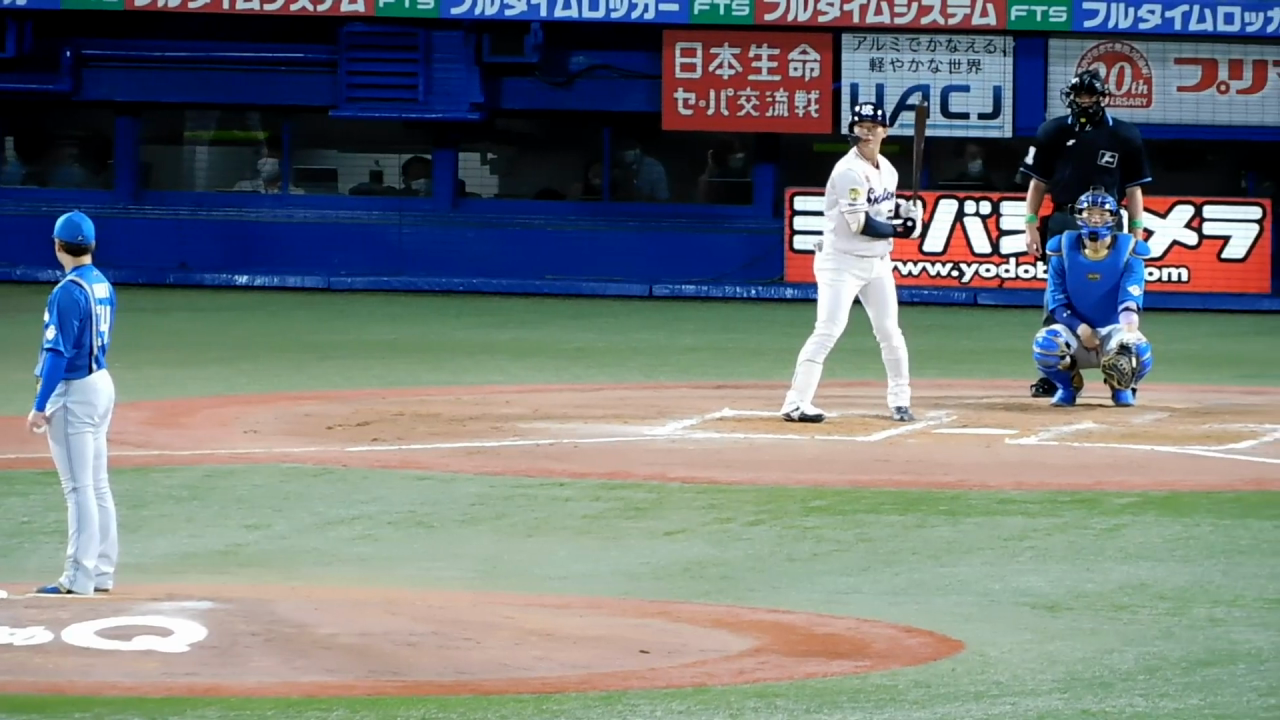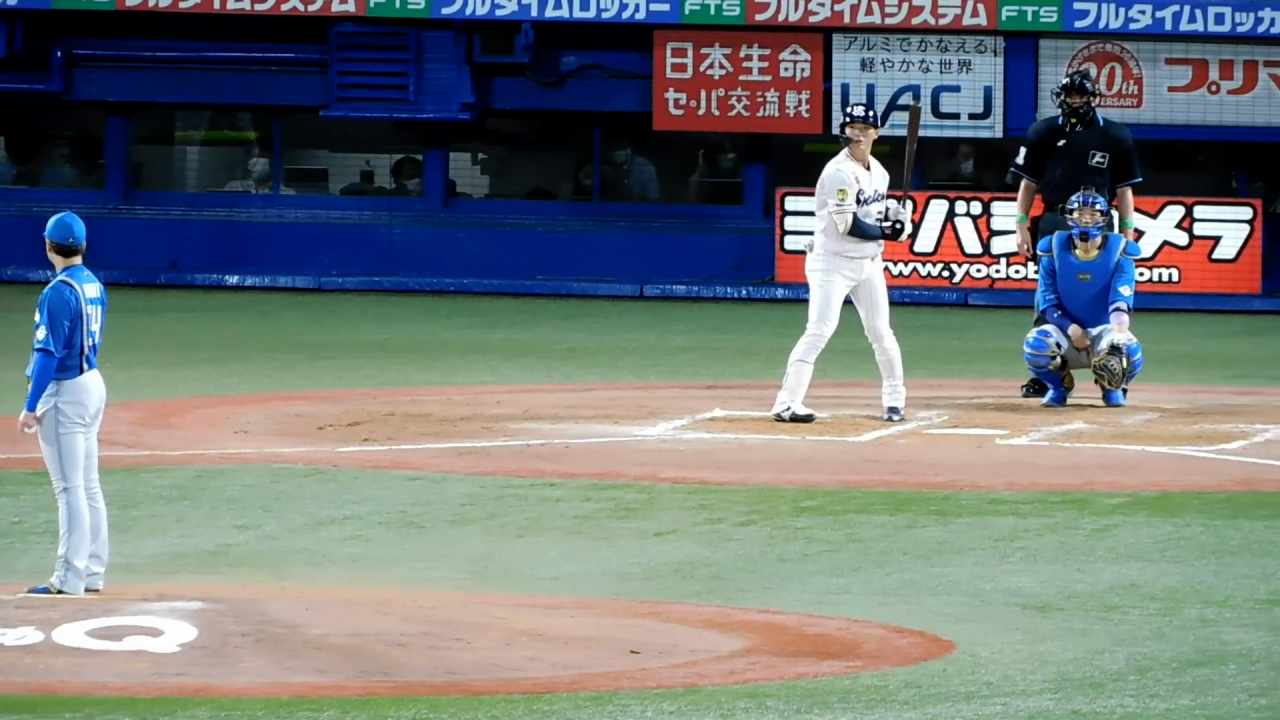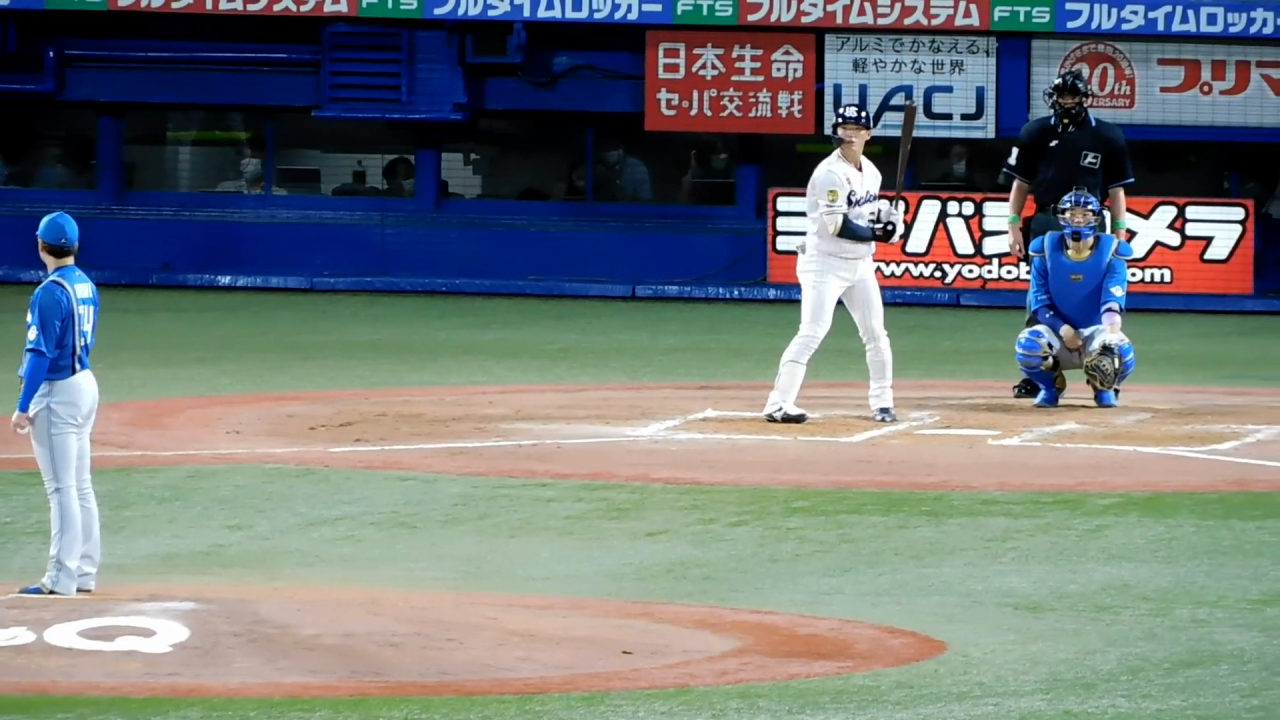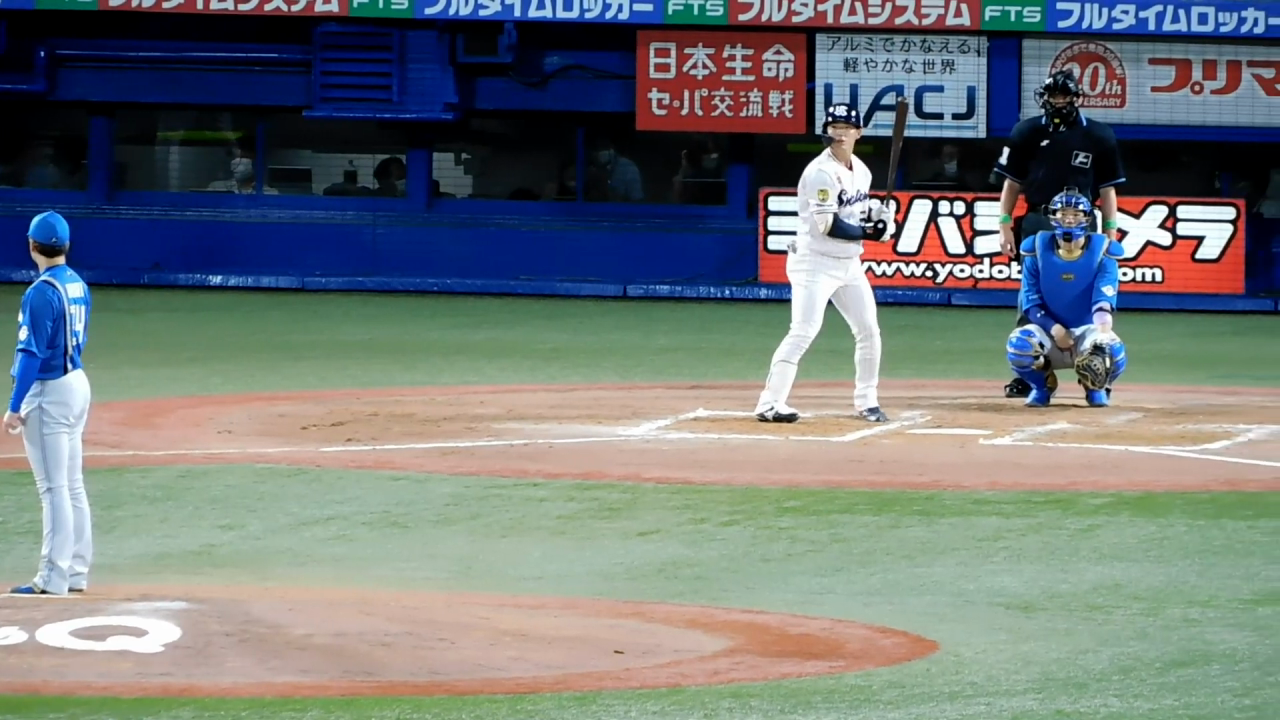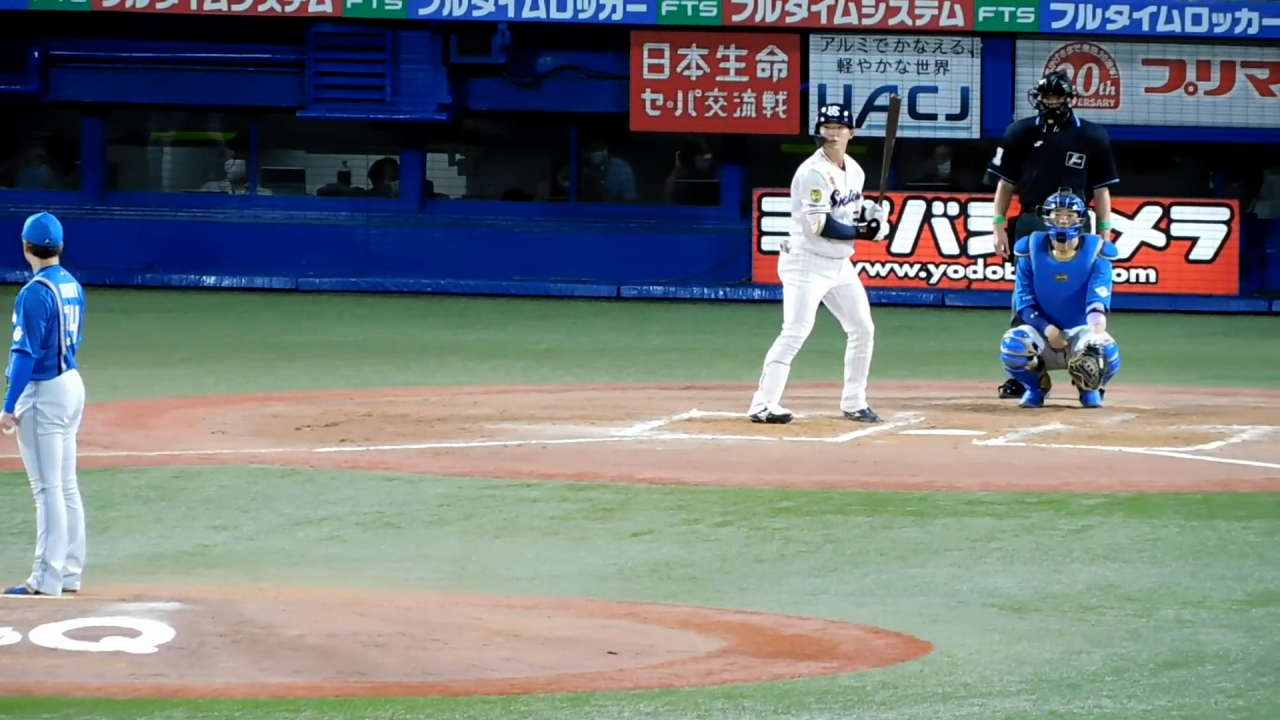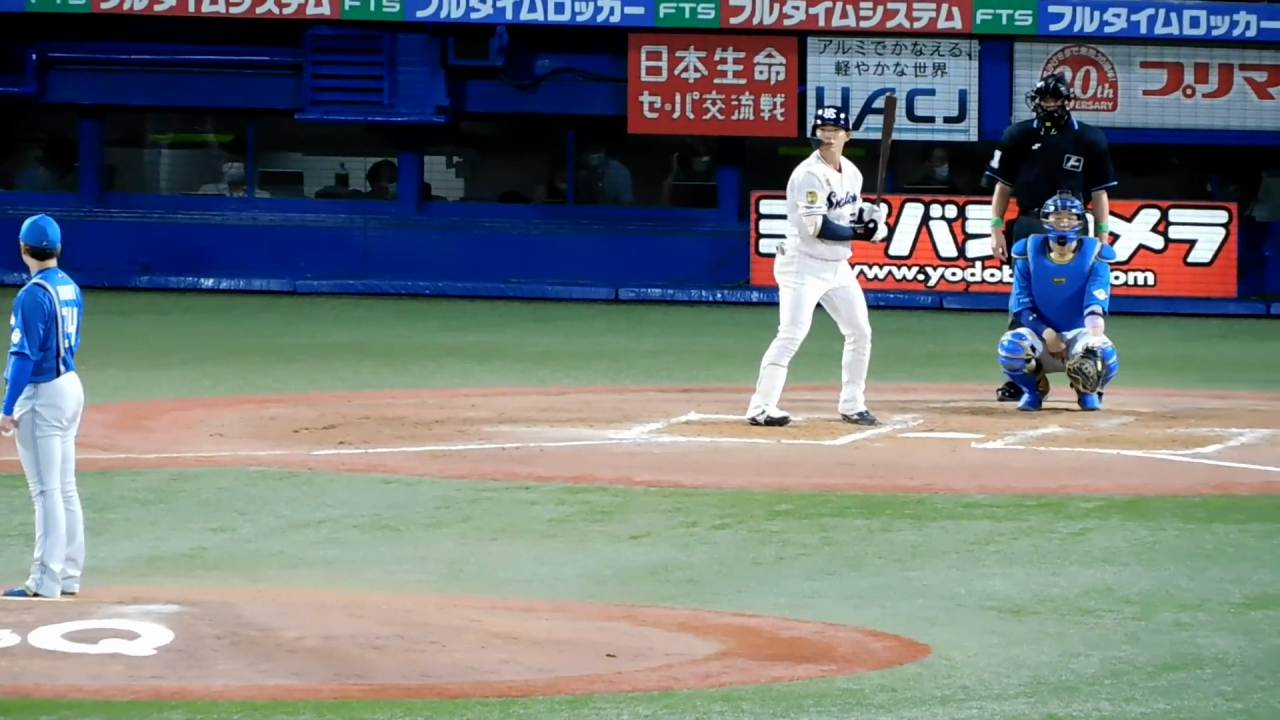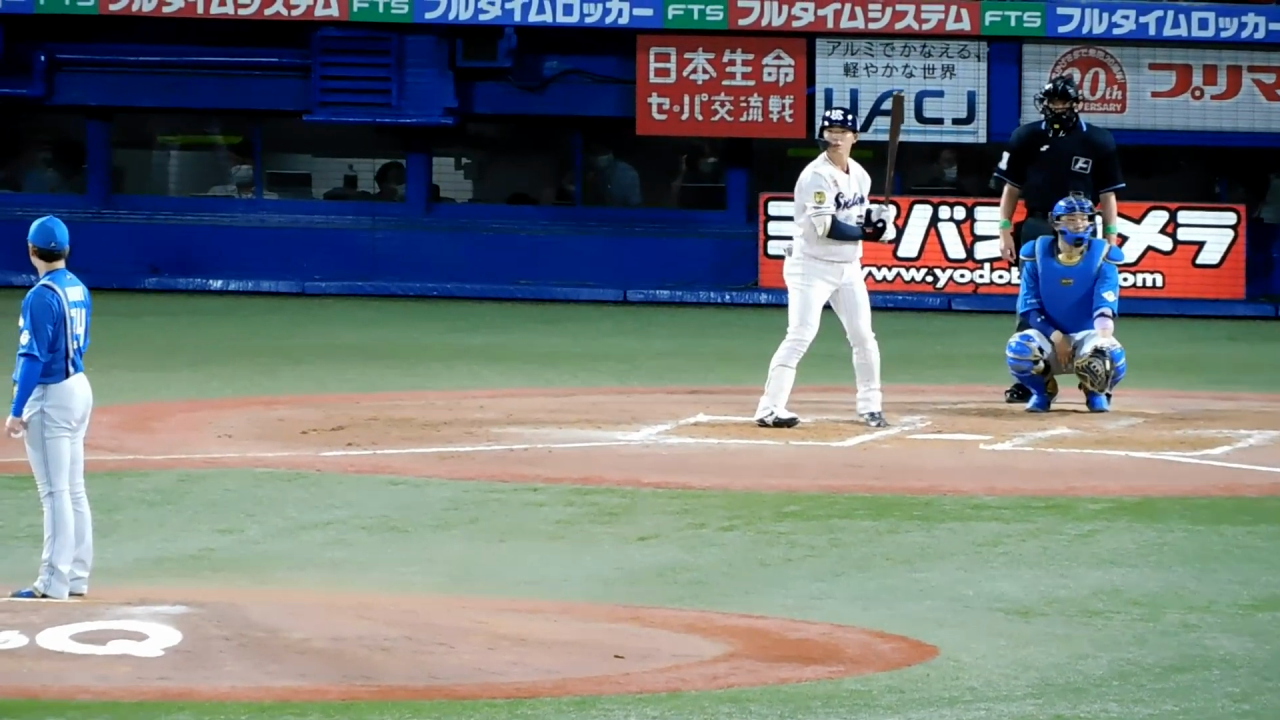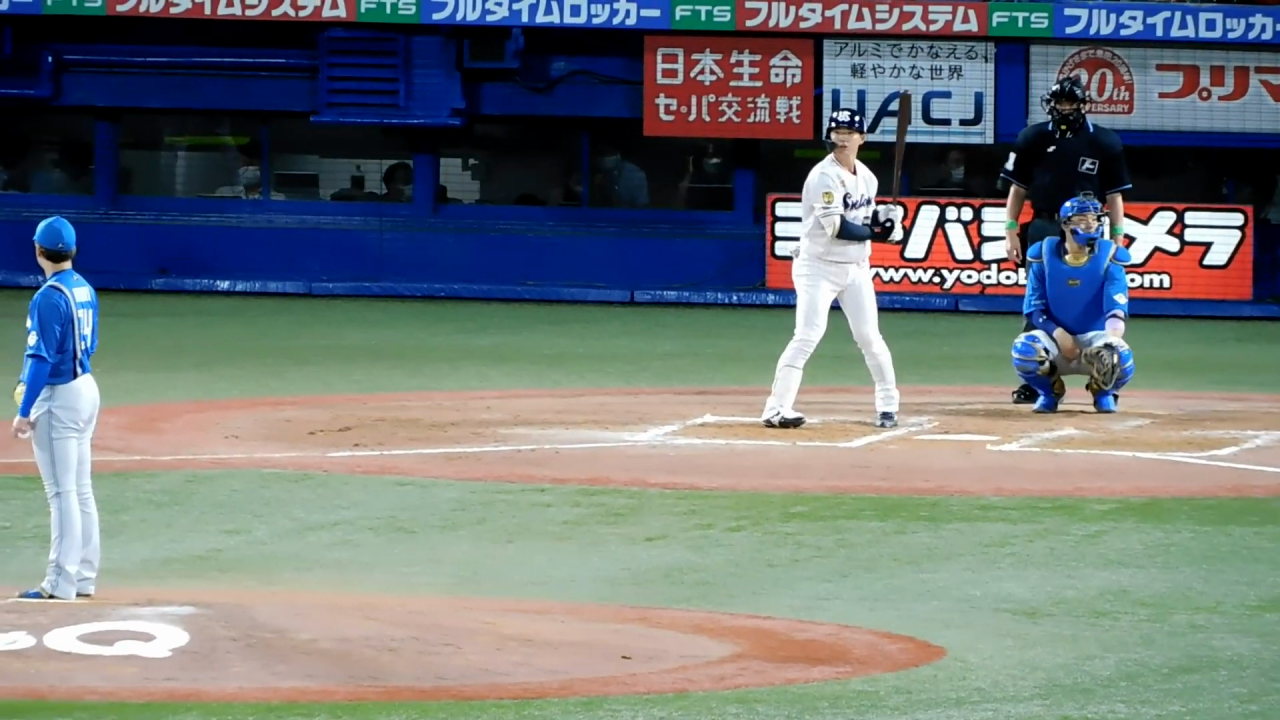
dt=0.1s
person 1, frame 1
left shoulder: (68, 290)
right shoulder: (103, 285)
left elbow: (58, 353)
left wrist: (40, 406)
left hip: (74, 392)
right hip: (101, 384)
left knee: (78, 488)
right knee: (97, 485)
left ankle: (80, 578)
right ankle: (102, 570)
person 1, frame 2
left shoulder: (59, 291)
right shoulder: (95, 285)
left elbow: (49, 353)
left wrist: (31, 406)
left hip: (65, 392)
right hip: (92, 384)
left knee: (69, 488)
right knee: (88, 485)
left ankle: (70, 578)
right ankle: (92, 571)
person 1, frame 3
left shoulder: (50, 291)
right shoulder: (87, 285)
left elbow: (40, 354)
left wrist: (23, 407)
left hip: (57, 393)
right hip: (84, 384)
left knee: (61, 488)
right knee: (80, 486)
left ankle: (62, 579)
right ankle: (84, 571)
person 1, frame 4
left shoulder: (41, 292)
right shoulder: (79, 285)
left elbow: (32, 354)
left wrist: (14, 406)
left hip: (49, 393)
right hip: (76, 384)
left knee: (53, 488)
right knee: (72, 485)
left ankle: (54, 578)
right ankle: (75, 571)
person 1, frame 5
left shoulder: (35, 292)
right shoulder: (72, 285)
left hip: (43, 393)
right hip: (70, 384)
left knee: (47, 488)
right knee: (66, 486)
left ankle: (48, 579)
right ankle: (69, 572)
person 1, frame 6
left shoulder: (32, 295)
right shoulder: (71, 288)
left hip: (41, 395)
right hip: (69, 387)
left knee: (46, 490)
right knee: (64, 488)
left ankle: (46, 581)
right ankle: (67, 574)
person 1, frame 7
left shoulder: (41, 296)
right shoulder: (79, 289)
left elbow: (33, 358)
left wrist: (17, 410)
left hip: (51, 396)
right hip: (78, 388)
left knee: (54, 492)
right knee: (73, 489)
left ankle: (54, 582)
right ankle: (75, 575)
person 1, frame 8
left shoulder: (48, 297)
right shoulder: (85, 289)
left elbow: (42, 359)
left wrist: (25, 410)
left hip: (57, 398)
right hip: (84, 389)
left knee: (61, 493)
right knee: (81, 490)
left ankle: (61, 584)
right ankle: (83, 576)
person 2, frame 1
left shoulder: (1125, 135)
right shoulder: (1053, 131)
left elbow: (1133, 189)
right elbow: (1038, 183)
left wrist: (1136, 233)
right wrist: (1031, 225)
right hip: (1063, 223)
person 2, frame 2
left shoulder: (1116, 135)
right shoulder: (1043, 131)
left elbow: (1124, 189)
right elbow: (1029, 183)
left wrist: (1127, 233)
right wrist: (1022, 225)
right hip: (1053, 223)
person 2, frame 3
left shoulder: (1108, 136)
right shoulder: (1036, 132)
left elbow: (1116, 190)
right elbow: (1021, 183)
left wrist: (1119, 234)
right wrist: (1014, 226)
right hip: (1046, 224)
person 2, frame 4
left shoulder: (1099, 135)
right shoulder: (1027, 132)
left elbow: (1107, 190)
right elbow: (1012, 183)
left wrist: (1110, 233)
right wrist: (1006, 225)
right hip: (1037, 224)
person 2, frame 5
left shoulder: (1092, 136)
right shoulder: (1020, 132)
left elbow: (1101, 190)
right elbow: (1005, 183)
left wrist: (1104, 234)
right wrist: (999, 226)
right hip: (1031, 225)
person 2, frame 6
left shoulder: (1090, 139)
right shoulder: (1018, 135)
left elbow: (1099, 193)
right elbow: (1003, 186)
left wrist: (1102, 236)
right wrist: (997, 229)
right hip: (1028, 227)
person 2, frame 7
left shoulder: (1099, 141)
right shoulder: (1026, 137)
left elbow: (1107, 195)
right elbow: (1011, 188)
left wrist: (1110, 239)
right wrist: (1005, 230)
right hip: (1037, 229)
person 2, frame 8
left shoulder: (1105, 142)
right shoulder: (1032, 138)
left elbow: (1114, 196)
right elbow: (1018, 188)
left wrist: (1117, 239)
right wrist: (1012, 231)
right hip: (1043, 230)
person 3, frame 1
left shoulder: (887, 170)
right shoulder: (848, 171)
right elbow: (860, 223)
left wrist: (905, 211)
right wrist: (899, 230)
left hip: (878, 262)
right hip: (841, 261)
left knee: (889, 331)
right knee: (828, 331)
left ankle: (899, 399)
right ankle: (796, 403)
person 3, frame 2
left shoulder: (879, 172)
right shoulder: (838, 171)
right elbow: (847, 225)
left wrist: (893, 214)
right wrist: (887, 232)
left hip: (869, 263)
right hip: (832, 262)
left knee: (881, 331)
right knee: (819, 331)
left ankle: (894, 399)
right ankle: (786, 403)
person 3, frame 3
left shoulder: (872, 172)
right shoulder: (830, 172)
right elbow: (837, 226)
left wrist: (885, 215)
right wrist: (879, 234)
left hip: (861, 264)
right hip: (824, 263)
left knee: (875, 333)
right knee: (812, 332)
left ankle: (882, 400)
right ankle: (779, 403)
person 3, frame 4
left shoulder: (862, 171)
right shoulder: (820, 171)
right elbow: (828, 225)
left wrist: (876, 214)
right wrist: (869, 232)
left hip: (849, 263)
right hip: (814, 262)
left knee: (869, 329)
right knee: (804, 332)
left ankle: (866, 400)
right ankle: (769, 404)
person 3, frame 5
left shoulder: (854, 170)
right shoulder: (813, 172)
right elbow: (821, 225)
left wrist: (870, 213)
right wrist: (863, 232)
left hip: (840, 264)
right hip: (806, 262)
left knee: (862, 328)
right knee: (795, 332)
left ankle: (854, 402)
right ankle: (763, 405)
person 3, frame 6
left shoulder: (852, 172)
right shoulder: (808, 174)
right elbow: (818, 227)
left wrist: (868, 216)
right wrist: (860, 233)
left hip: (838, 267)
right hip: (803, 264)
left knee: (860, 332)
right knee: (791, 334)
left ankle: (853, 405)
right ankle: (761, 407)
person 3, frame 7
left shoulder: (859, 174)
right shoulder: (815, 175)
right elbow: (827, 227)
left wrist: (877, 216)
right wrist: (869, 232)
left hip: (848, 267)
right hip: (811, 266)
left knee: (863, 335)
right knee: (800, 336)
left ankle: (869, 405)
right ankle: (769, 409)
person 3, frame 8
left shoulder: (866, 176)
right shoulder: (823, 176)
right elbow: (836, 228)
left wrist: (885, 217)
right wrist: (878, 233)
left hip: (856, 268)
right hip: (818, 267)
left knee: (869, 336)
right knee: (807, 337)
left ankle: (887, 404)
right ankle: (776, 408)
person 4, frame 1
left shoulder: (1128, 251)
right shoulder: (1063, 249)
left elbow: (1131, 301)
right elbow: (1056, 302)
left wrist: (1129, 338)
right wrist: (1081, 329)
left hip: (1114, 331)
right hip: (1074, 330)
left knee: (1139, 352)
right knee: (1044, 344)
left ankle: (1122, 387)
right ankle: (1068, 385)
person 4, frame 2
left shoulder: (1119, 252)
right shoulder: (1054, 250)
left elbow: (1121, 302)
right elbow: (1047, 303)
left wrist: (1119, 338)
right wrist: (1072, 330)
left hip: (1105, 331)
right hip: (1065, 331)
left knee: (1130, 352)
right knee: (1035, 344)
left ankle: (1113, 387)
right ankle: (1058, 385)
person 4, frame 3
left shoulder: (1111, 252)
right shoulder: (1045, 250)
left elbow: (1113, 303)
right elbow: (1039, 303)
left wrist: (1111, 338)
right wrist: (1064, 330)
left hip: (1096, 331)
right hip: (1057, 331)
left knee: (1122, 353)
right knee: (1027, 344)
left ankle: (1105, 388)
right ankle: (1050, 386)
person 4, frame 4
left shoulder: (1102, 252)
right shoulder: (1037, 250)
left elbow: (1104, 302)
right elbow: (1030, 303)
left wrist: (1102, 338)
right wrist: (1056, 330)
left hip: (1088, 331)
right hip: (1049, 331)
left knee: (1113, 352)
right knee: (1018, 344)
left ankle: (1096, 386)
right ankle: (1042, 385)
person 4, frame 5
left shoulder: (1096, 253)
right shoulder: (1031, 250)
left elbow: (1098, 303)
right elbow: (1024, 304)
left wrist: (1096, 339)
right wrist: (1050, 331)
left hip: (1082, 332)
right hip: (1042, 332)
left knee: (1107, 353)
right knee: (1011, 345)
left ankle: (1090, 388)
right ankle: (1036, 387)
person 4, frame 6
left shoulder: (1094, 255)
right shoulder: (1028, 253)
left elbow: (1096, 306)
right elbow: (1021, 307)
left wrist: (1094, 342)
right wrist: (1048, 335)
left hip: (1080, 334)
right hip: (1041, 334)
left knee: (1105, 356)
right knee: (1010, 347)
left ankle: (1088, 390)
right ankle: (1034, 389)
person 4, frame 7
left shoulder: (1102, 257)
right shoulder: (1037, 254)
left elbow: (1105, 308)
right elbow: (1028, 308)
left wrist: (1103, 343)
right wrist: (1056, 337)
left hip: (1088, 336)
right hip: (1049, 337)
left knee: (1113, 358)
right knee: (1017, 349)
left ankle: (1096, 391)
right ankle: (1042, 390)
person 4, frame 8
left shoulder: (1109, 258)
right shoulder: (1043, 256)
left elbow: (1117, 308)
right elbow: (1033, 307)
left wrist: (1112, 342)
right wrist: (1058, 334)
left hip: (1096, 339)
right hip: (1055, 339)
left knee: (1122, 359)
right knee: (1023, 349)
left ankle: (1103, 391)
right ankle: (1049, 392)
